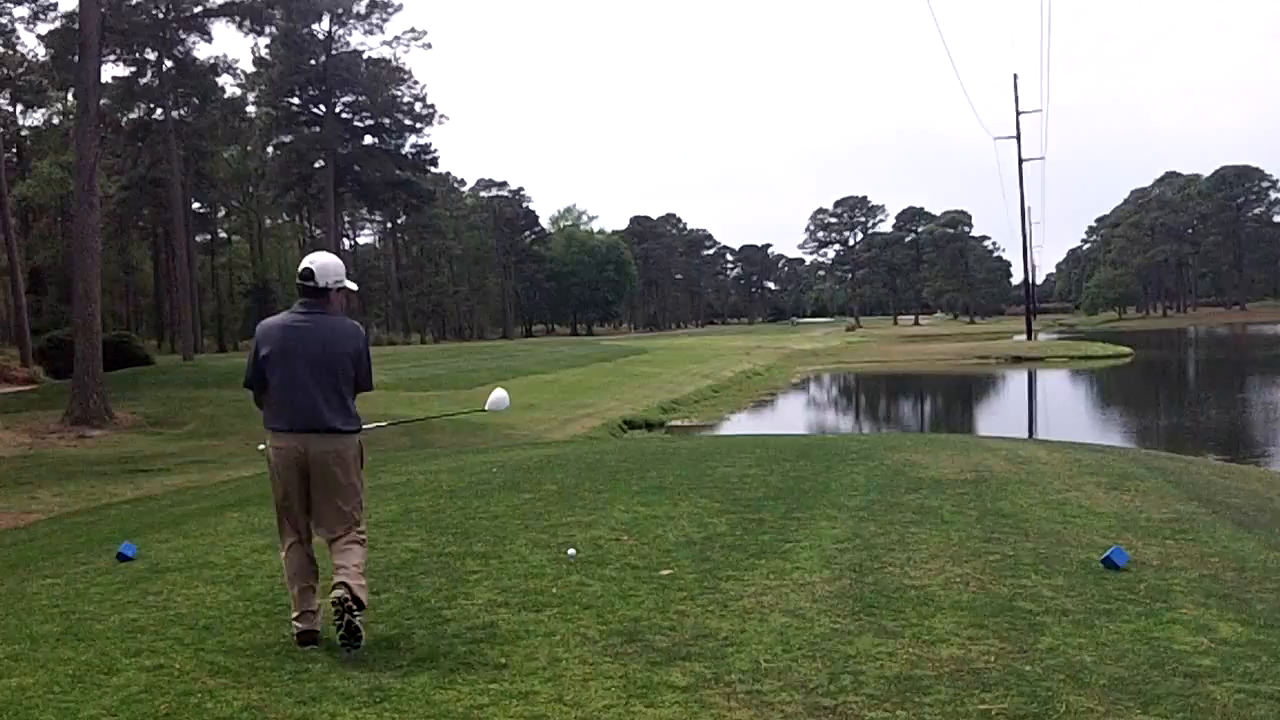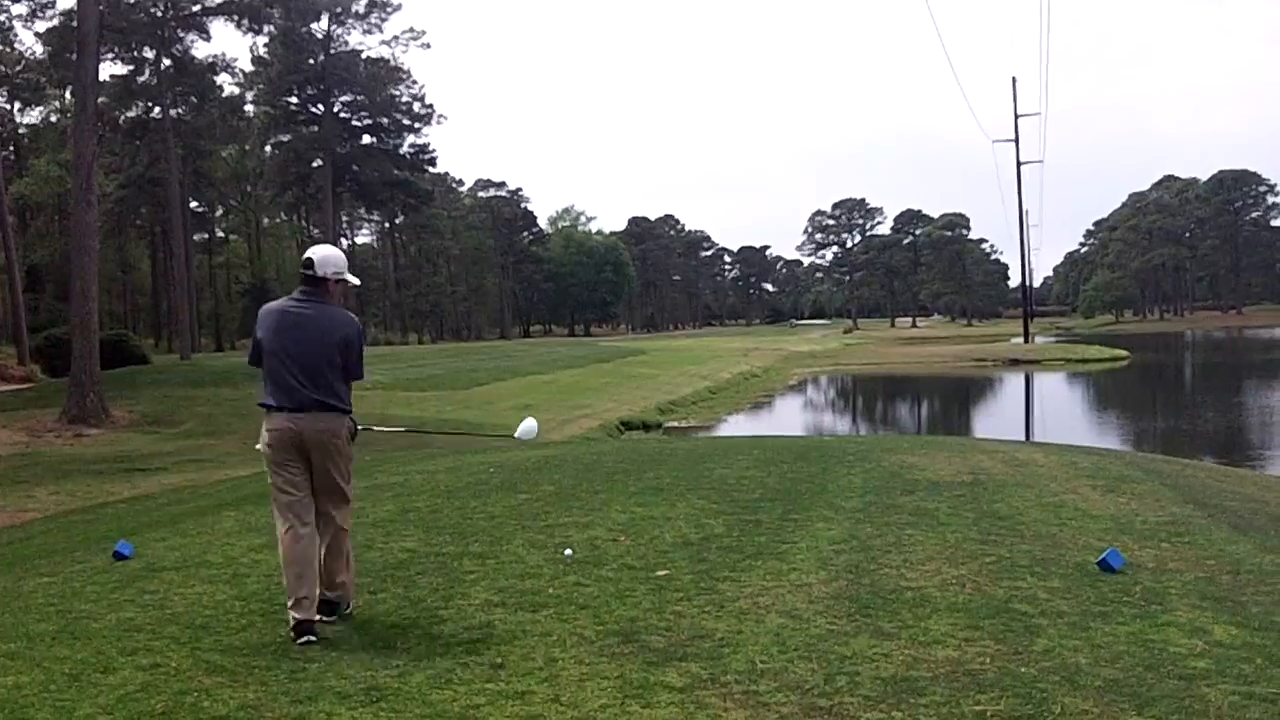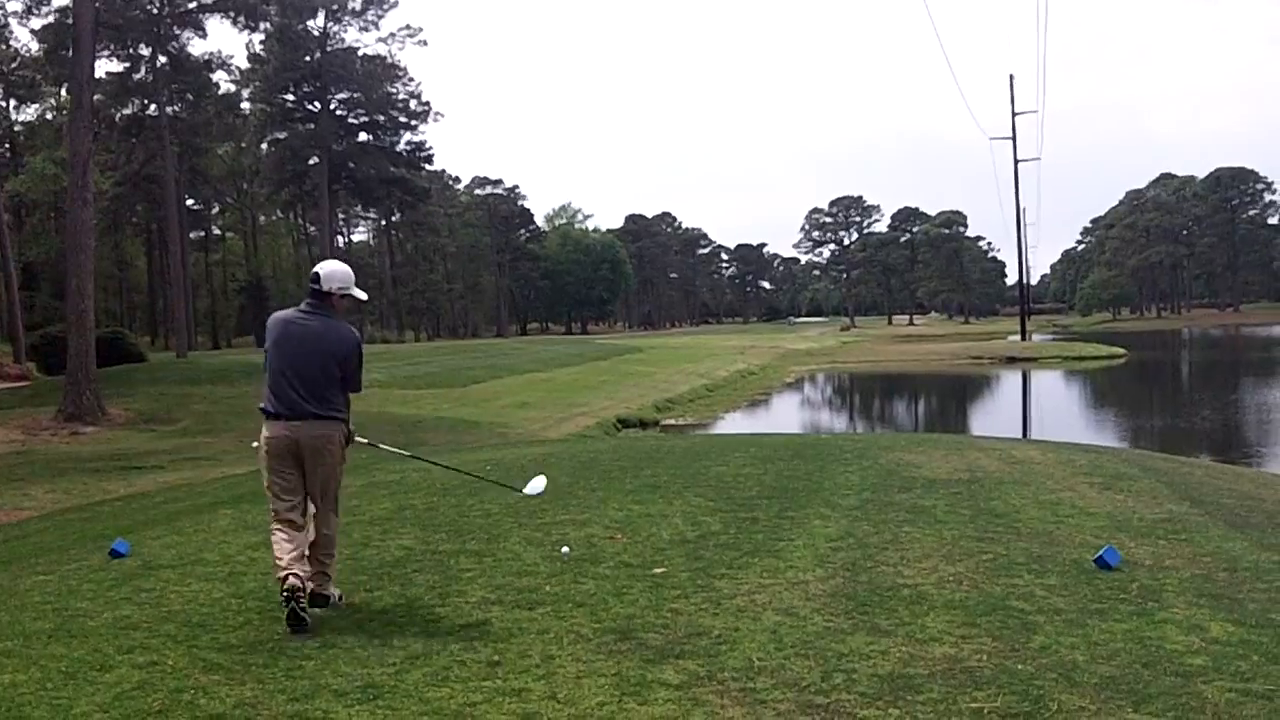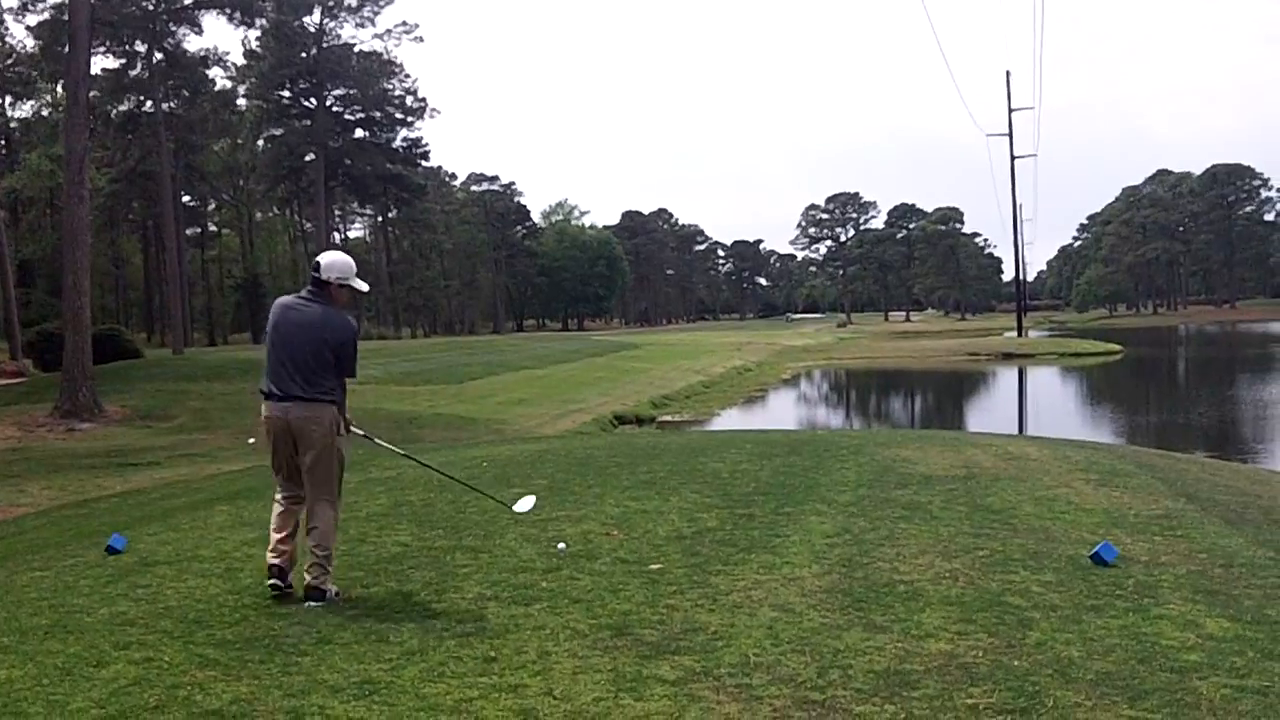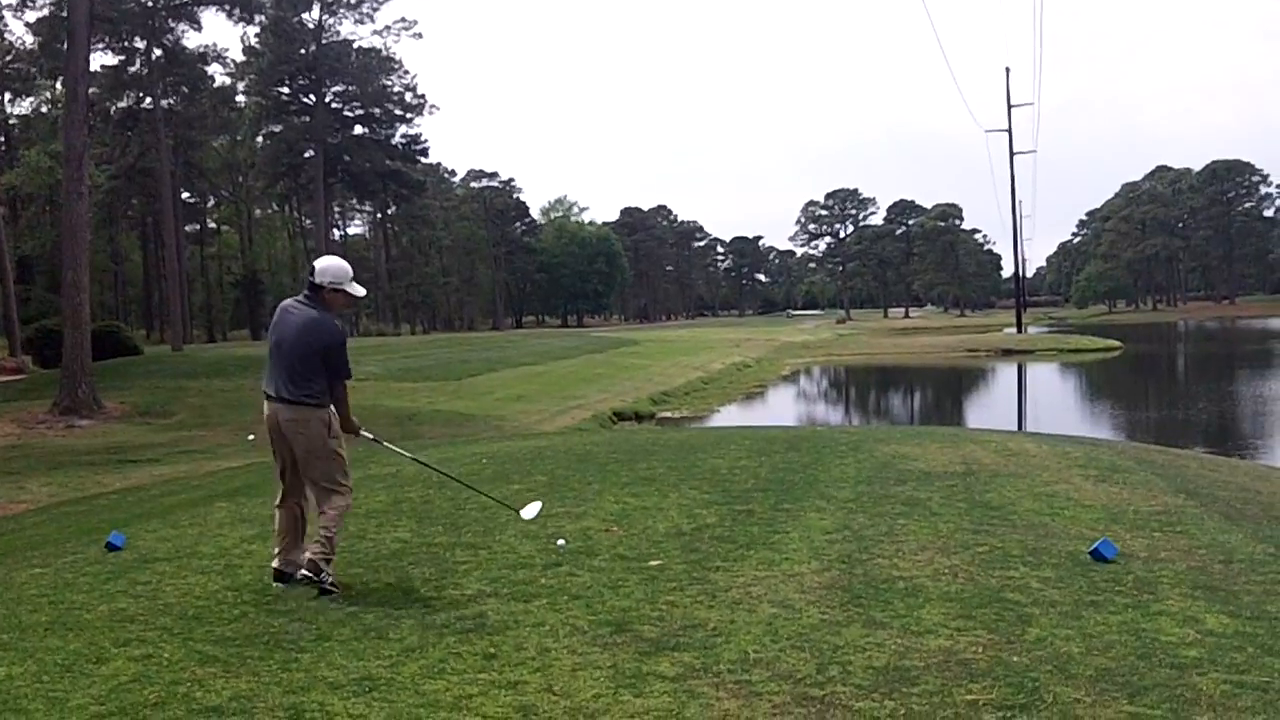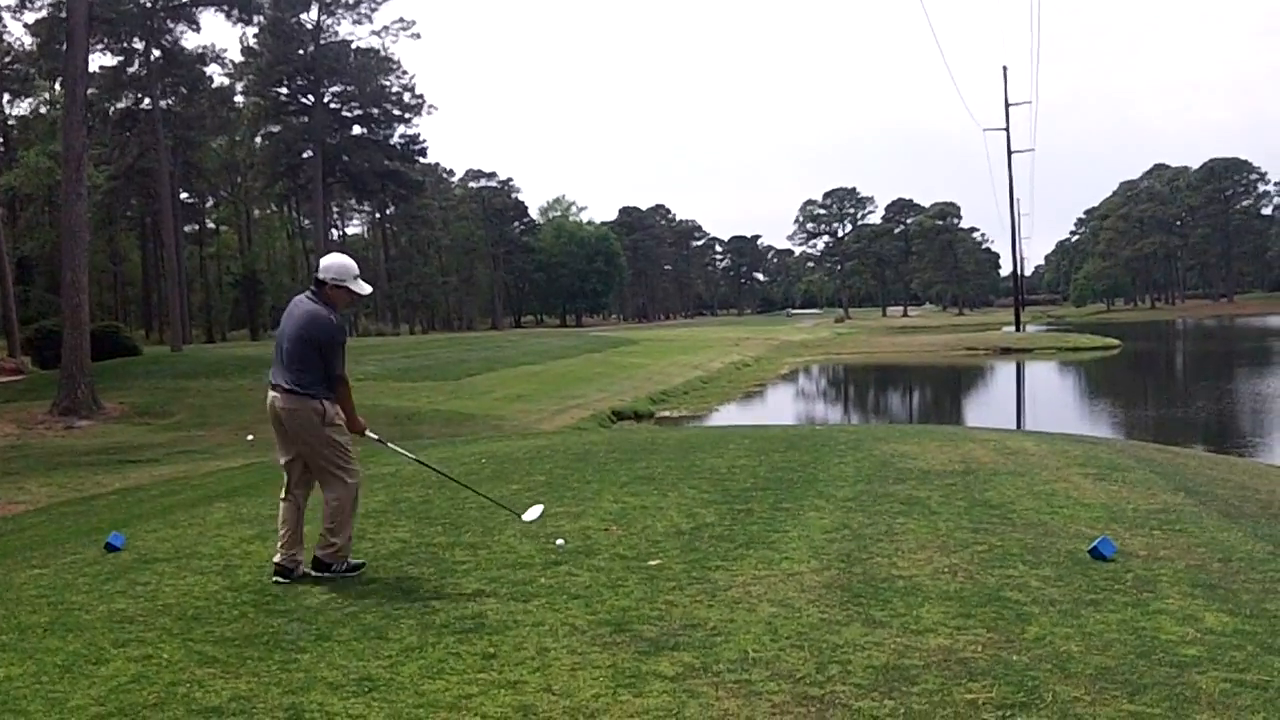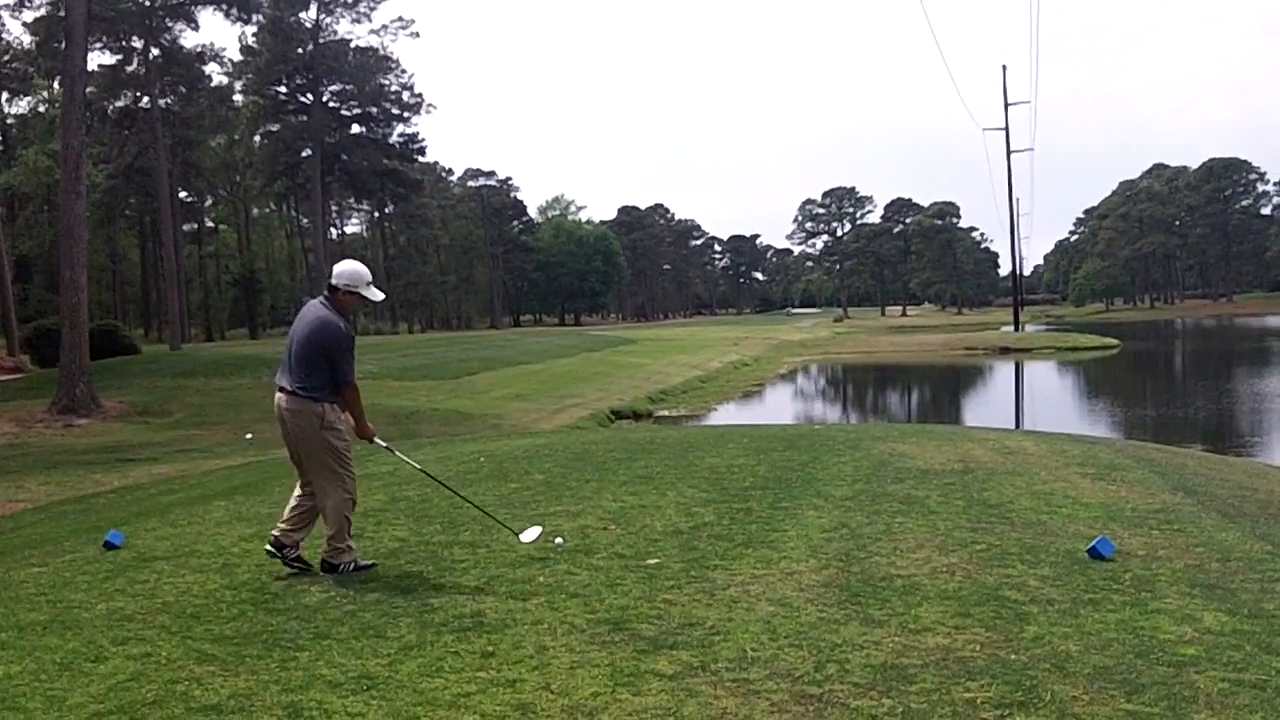
dt=0.2s
person 1, frame 1
left shoulder: (267, 331)
right shoulder: (352, 333)
left elbow: (258, 393)
left hip: (285, 443)
right hip: (337, 443)
left knee: (295, 536)
right knee: (346, 534)
left ankle: (305, 624)
right ankle: (349, 599)
person 1, frame 2
left shoulder: (268, 315)
right shoulder: (347, 324)
left elbow: (261, 367)
right elbow: (349, 379)
left hip: (280, 425)
right hip: (328, 425)
left knee: (293, 522)
right knee: (334, 514)
left ankle: (304, 616)
right ankle: (333, 595)
person 1, frame 3
left shoulder: (276, 323)
right shoulder: (346, 337)
right elbow: (346, 393)
right wrist: (342, 429)
left hip: (278, 430)
right hip: (324, 431)
left knee: (285, 517)
right knee: (325, 511)
left ankle: (294, 583)
right ankle: (321, 589)
person 1, frame 4
left shoulder: (279, 308)
right shoulder: (342, 325)
right elbow: (341, 379)
right wrist: (341, 418)
left hip: (275, 410)
right hip: (317, 414)
left knee: (287, 493)
right knee: (323, 500)
left ankle: (278, 567)
right ankle: (318, 583)
person 1, frame 5
left shoulder: (284, 310)
right shoulder: (330, 329)
right elbow: (338, 384)
right wrist: (346, 421)
left hip: (275, 410)
right hip: (309, 416)
left knee: (290, 492)
right knee: (335, 492)
left ankle: (285, 566)
right ankle: (316, 563)
person 1, frame 6
left shoulder: (298, 304)
right shoulder: (328, 323)
right elbow: (337, 379)
left wrist: (335, 407)
right wrist: (352, 419)
left hip: (280, 400)
right hip: (307, 407)
left knee: (296, 485)
right knee: (343, 479)
left ankle: (287, 561)
right ankle: (330, 556)
person 1, frame 7
left shoulder: (312, 308)
right shoulder: (337, 329)
right elbow: (346, 384)
left wrist: (344, 411)
right wrist: (361, 424)
left hip: (288, 401)
right hip: (312, 409)
left knee: (313, 481)
right knee: (338, 483)
left ankle: (285, 539)
right ankle: (338, 557)
